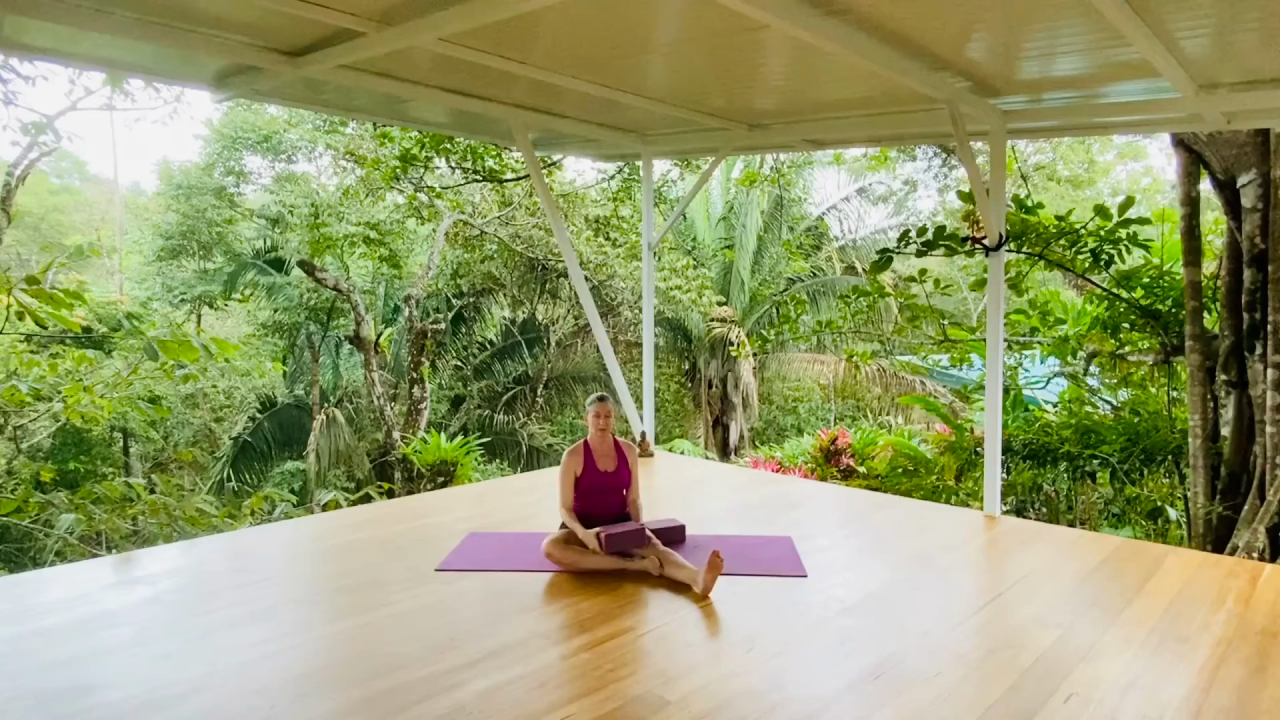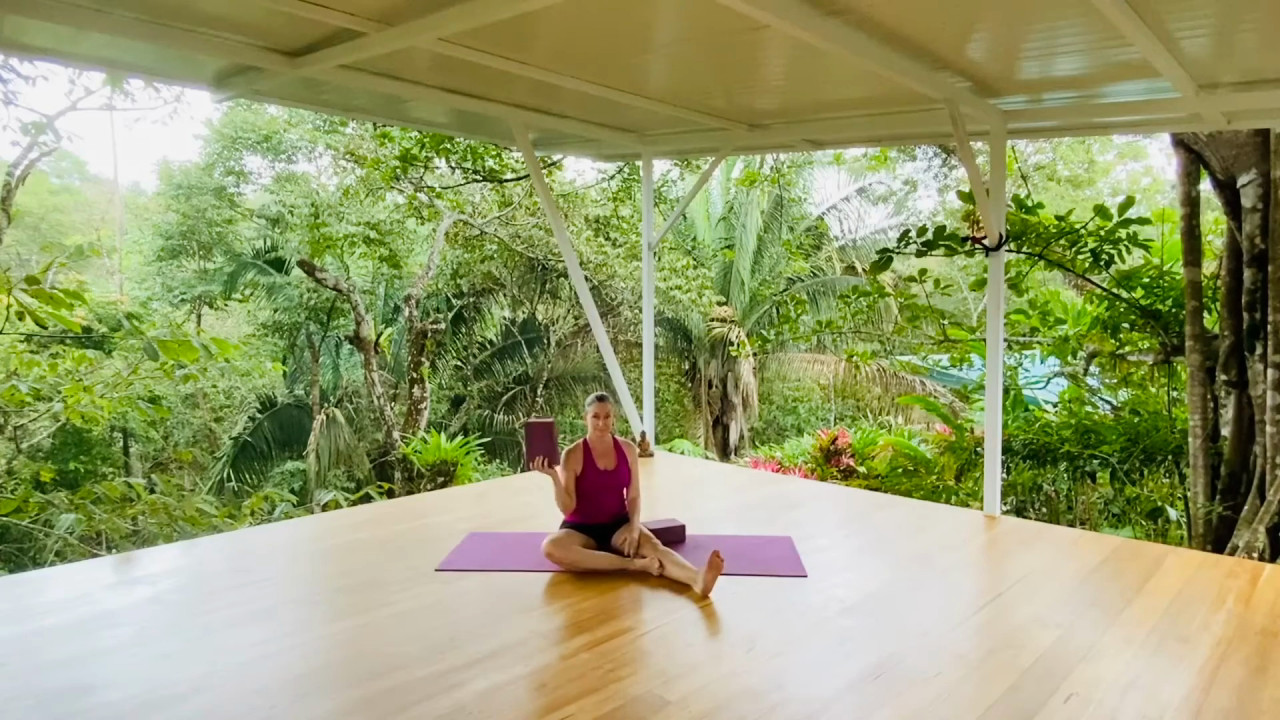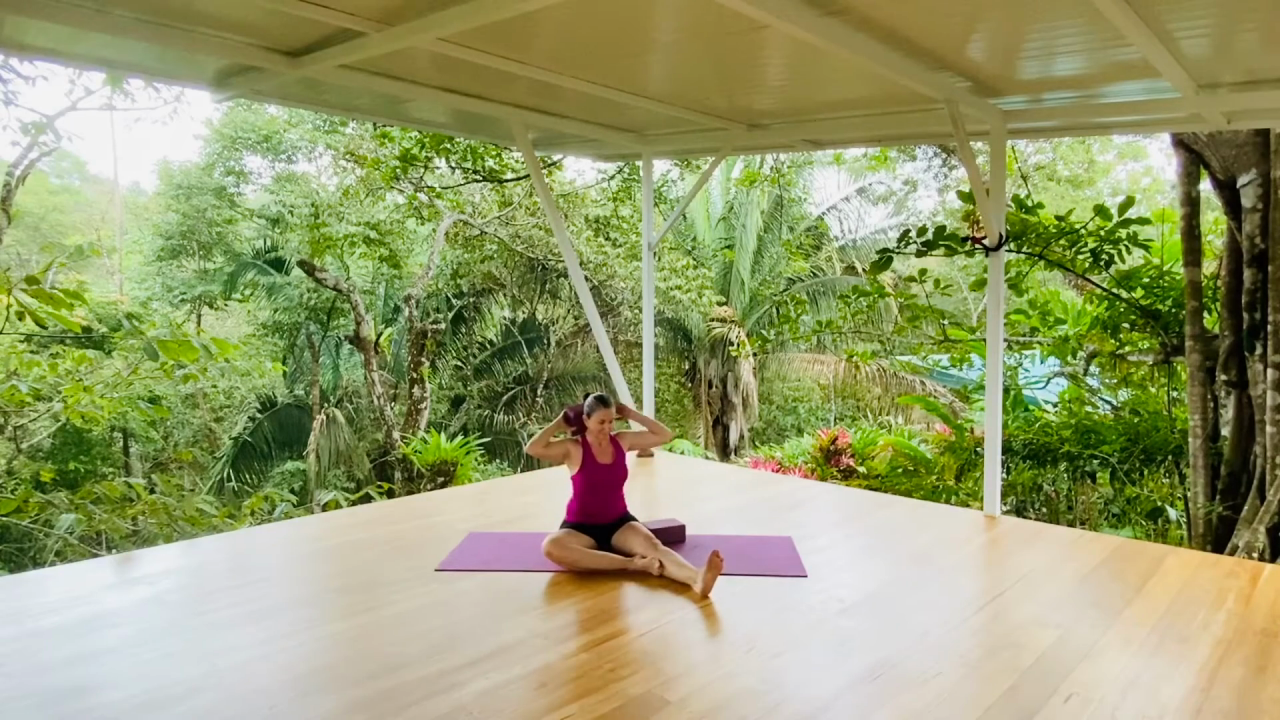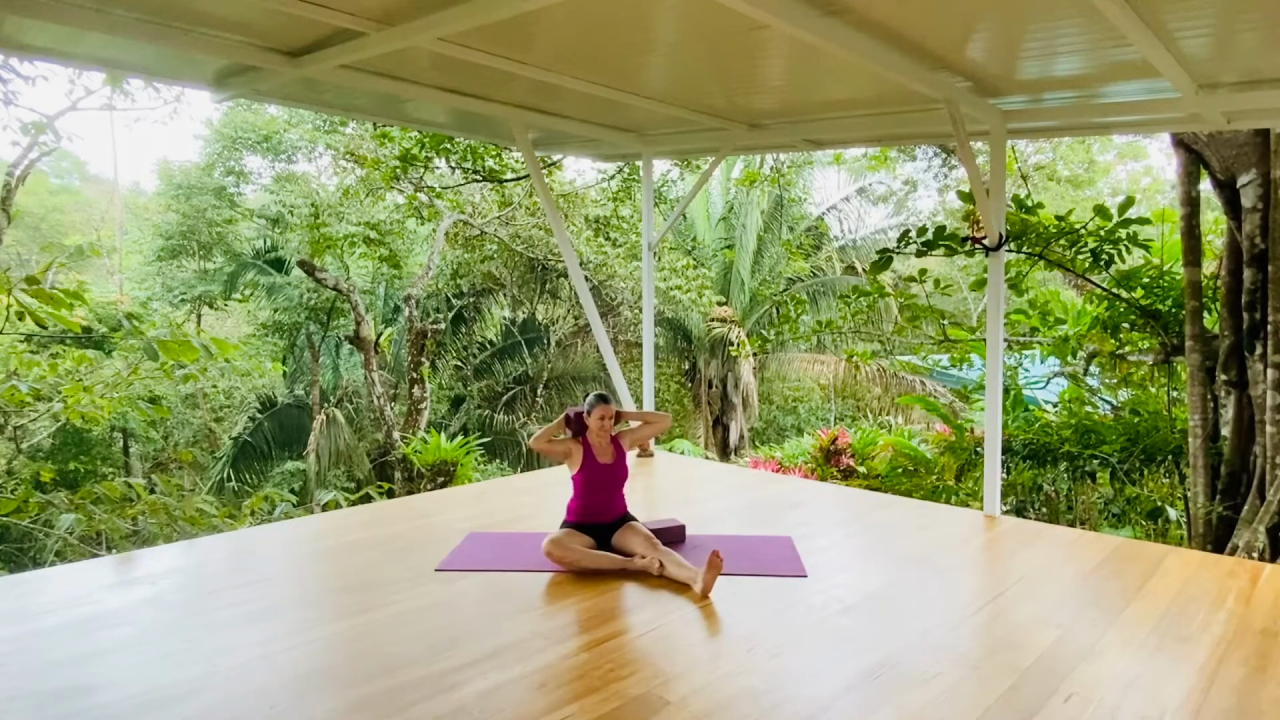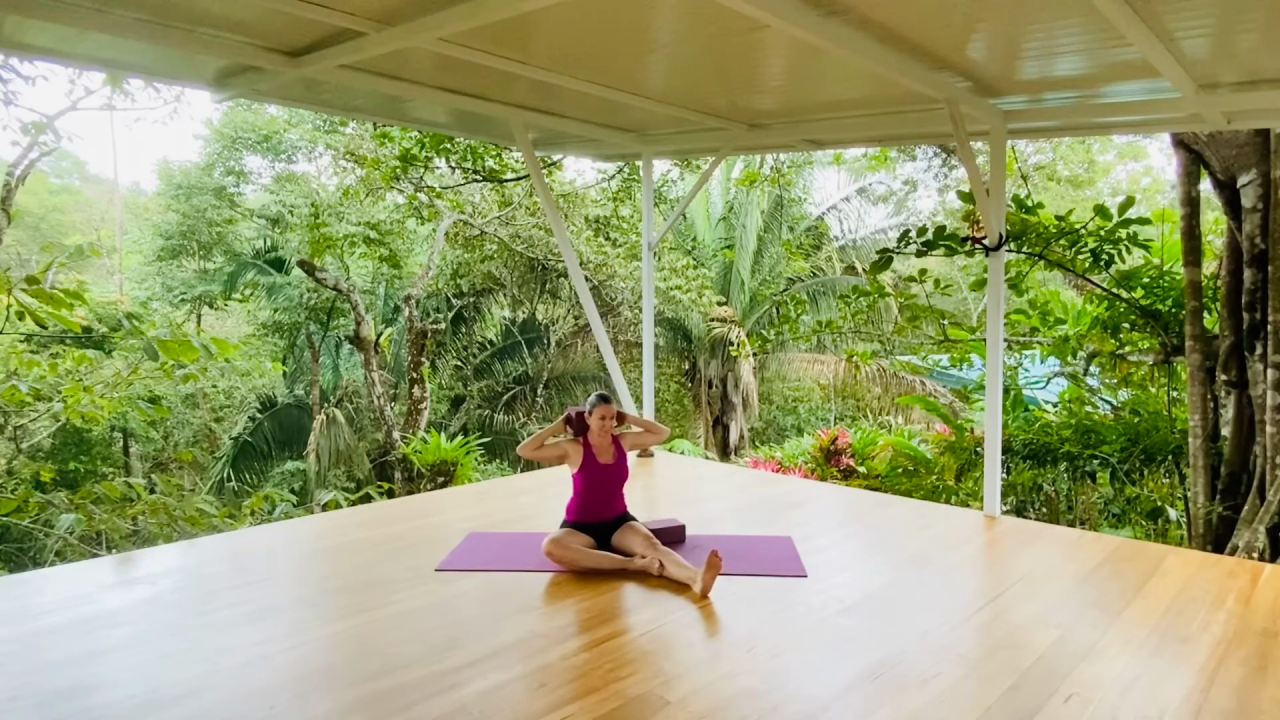
dt=1s
person 1, frame 1
left shoulder: (628, 450)
right shoulder: (573, 456)
left elbow: (633, 499)
right elbow: (565, 508)
right wrist: (583, 533)
left hip: (619, 524)
right hip: (585, 527)
left knee: (652, 545)
right knee: (551, 548)
left ankle: (697, 579)
right ankle: (633, 564)
person 1, frame 2
left shoulder: (627, 449)
right shoulder: (573, 455)
left elbow: (634, 497)
right elbow: (567, 508)
left wrist: (634, 527)
right wrist: (555, 478)
left hip: (618, 524)
right hip: (581, 528)
left knee: (651, 545)
right knee: (551, 547)
left ankle: (697, 579)
right ankle: (633, 564)
person 1, frame 3
left shoulder: (622, 441)
right shoulder: (573, 448)
left elbow: (665, 435)
right elbow: (532, 449)
left wrist: (631, 415)
right wrist: (559, 423)
left hip: (619, 522)
right hip: (581, 527)
left knee: (652, 545)
right knee: (551, 547)
left ankle: (696, 578)
right ankle: (632, 564)
person 1, frame 4
left shoulder: (623, 440)
right shoulder: (573, 447)
left elbow: (665, 420)
right elbow: (535, 443)
left wrist: (624, 416)
right wrist: (562, 422)
left hip: (619, 522)
right hip: (581, 527)
left knee: (652, 544)
right knee: (551, 546)
left ankle: (696, 578)
right ankle: (631, 564)
person 1, frame 5
left shoulder: (624, 441)
right shoulder: (573, 448)
left elbow: (663, 433)
right elbow: (524, 450)
left wrist: (628, 418)
right wrist: (558, 425)
left hip: (618, 521)
right hip: (581, 526)
left knee: (650, 544)
right knee: (551, 546)
left ankle: (695, 578)
right ankle: (631, 563)
